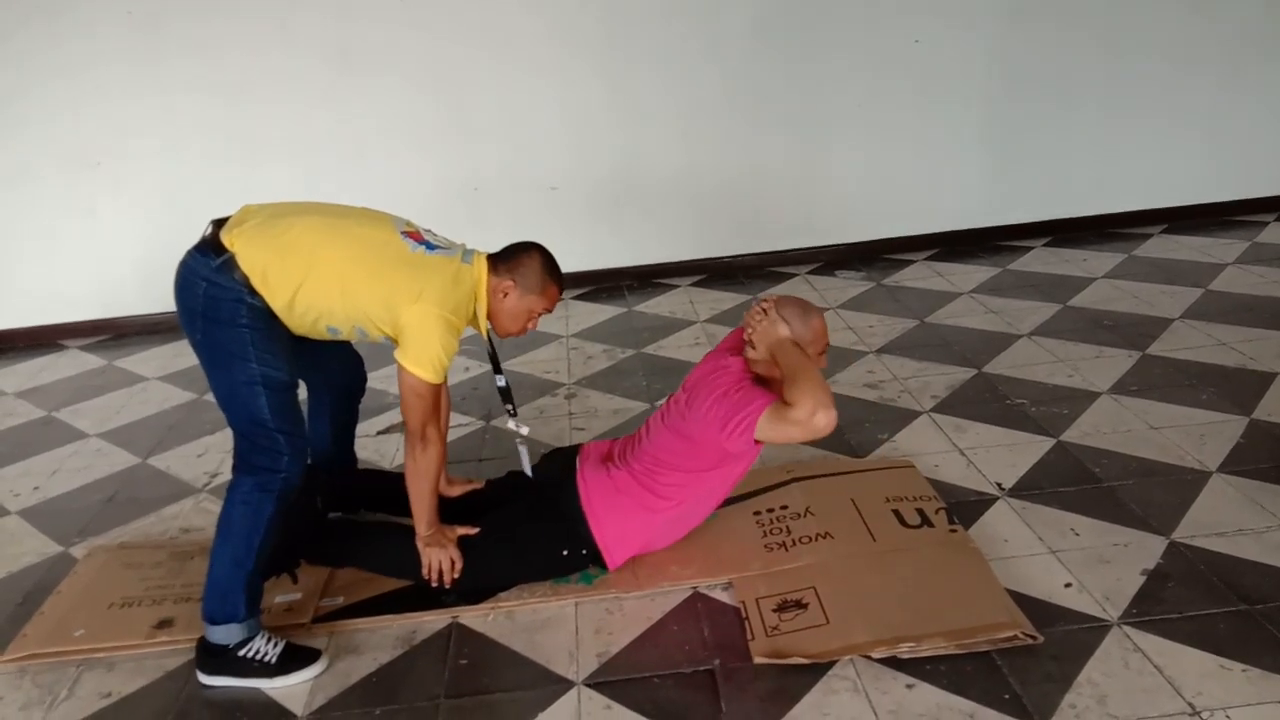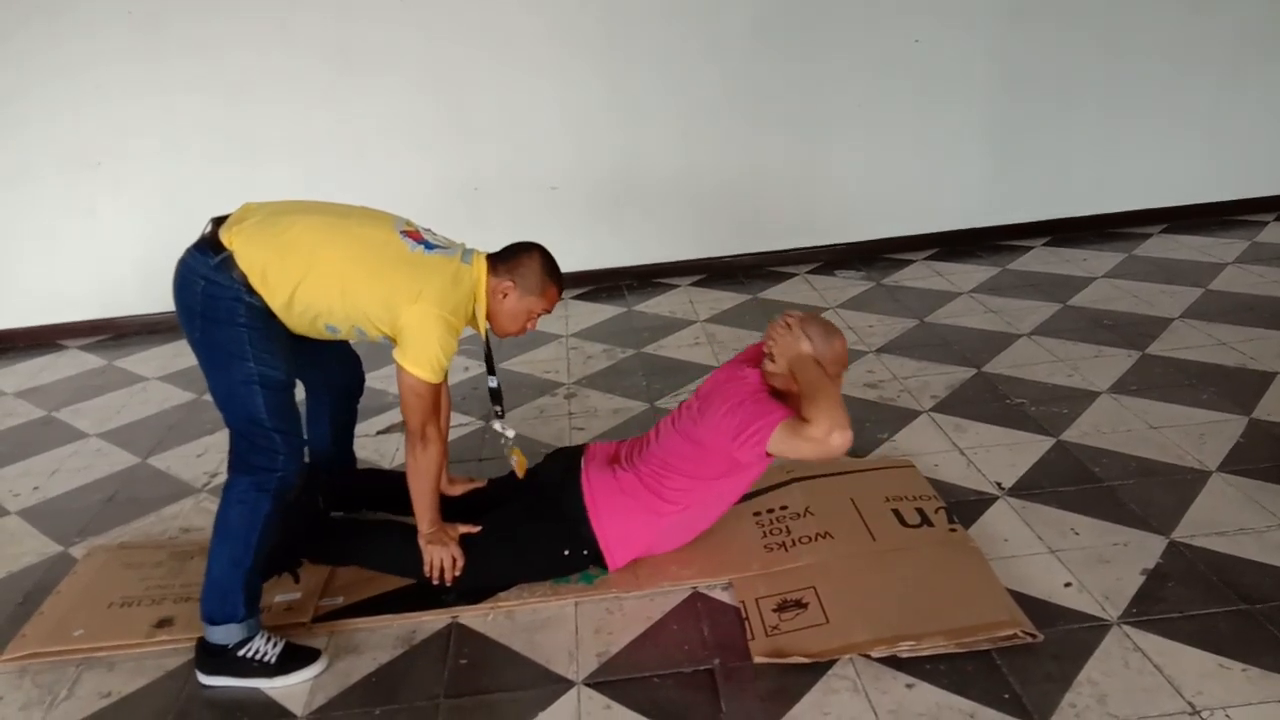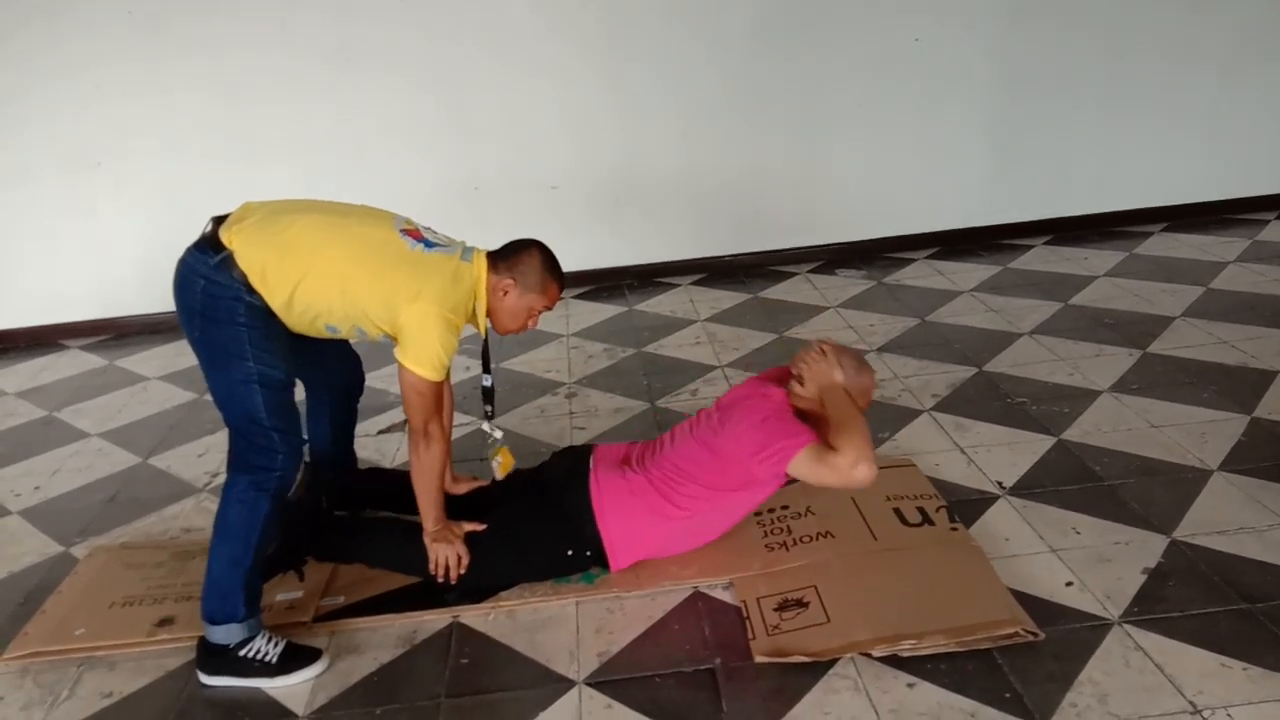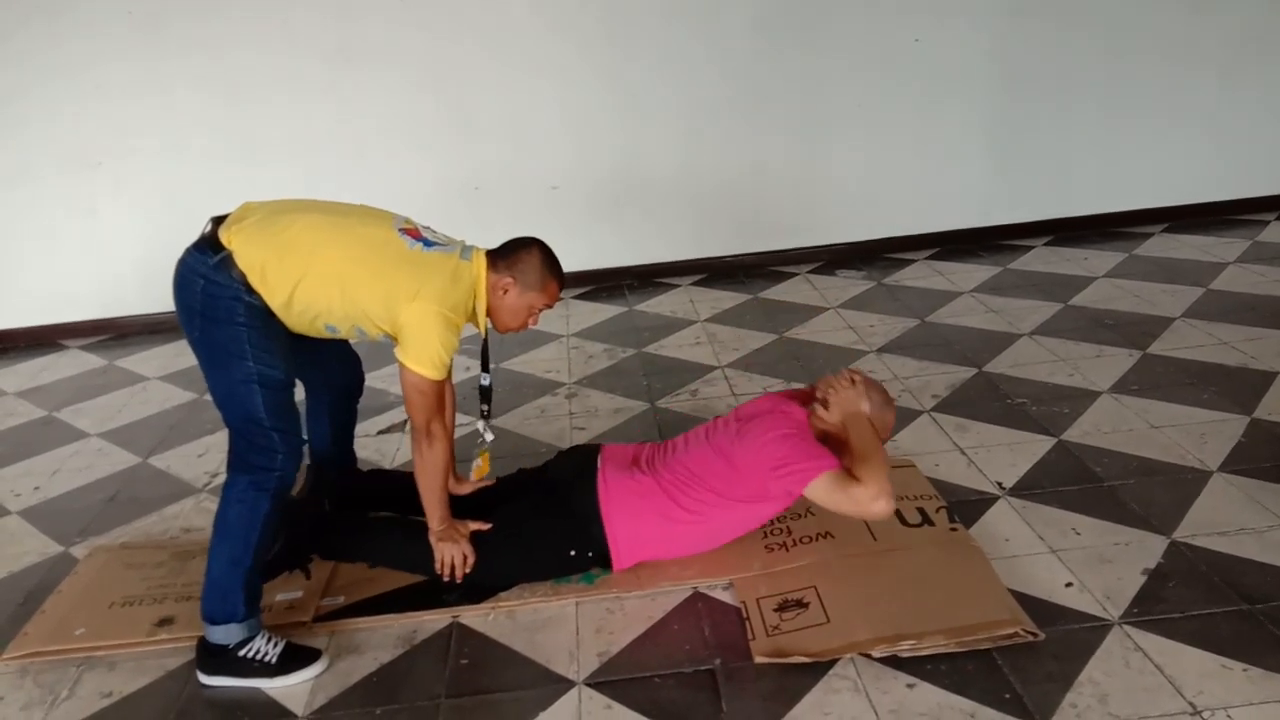
dt=0.1s
person 1, frame 1
left shoulder: (733, 355)
right shoulder: (739, 402)
left elbow: (759, 334)
right elbow: (818, 418)
right wrist: (781, 342)
left hip: (575, 474)
right hip: (578, 530)
left knee: (450, 508)
left ankle: (322, 494)
right ankle: (301, 536)
person 1, frame 2
left shoulder: (750, 366)
right shoulder: (752, 413)
left elbow: (778, 350)
right elbow: (834, 437)
right wrist: (804, 358)
left hip: (581, 474)
right hip: (583, 530)
left knee: (455, 508)
left ankle: (324, 494)
right ankle: (303, 536)
person 1, frame 3
left shoulder: (768, 388)
right shoulder: (775, 429)
left elbow: (797, 375)
right elbow: (857, 468)
right wrist: (832, 393)
left hip: (586, 474)
right hip: (585, 528)
left knee: (456, 506)
left ankle: (327, 495)
right ankle: (307, 532)
person 1, frame 4
left shoulder: (789, 404)
right shoulder: (793, 445)
left elbow: (818, 397)
right elbow: (876, 499)
left wrist: (840, 408)
right wrist: (856, 418)
left hip: (596, 474)
right hip: (594, 531)
left knee: (462, 506)
left ankle: (331, 496)
right ankle: (313, 532)
person 2, frame 1
left shoulder: (458, 271)
right shoulder: (438, 309)
left elbow: (435, 389)
right elbow: (421, 433)
left wrist: (441, 481)
right wrist: (427, 532)
left hip: (253, 259)
right hip: (225, 289)
left knee: (341, 378)
right knee: (275, 459)
right ankle: (228, 639)
person 2, frame 2
left shoulder: (457, 271)
right shoulder: (437, 309)
left elbow: (435, 388)
right elbow: (421, 432)
left wrist: (442, 480)
right wrist: (429, 530)
left hip: (250, 258)
right hip: (223, 287)
left knee: (339, 378)
right knee: (271, 458)
right ankle: (227, 639)
person 2, frame 3
left shoulder: (457, 268)
right shoulder: (436, 307)
left elbow: (437, 386)
right elbow: (425, 430)
left wrist: (445, 479)
right wrist: (435, 528)
left hip: (252, 256)
right hip: (224, 286)
left knee: (339, 378)
right knee: (270, 457)
right ankle: (228, 638)
person 2, frame 4
left shoulder: (456, 268)
right shoulder: (436, 305)
left elbow: (439, 384)
right elbow: (427, 428)
left wrist: (449, 478)
right wrist: (440, 527)
left hip: (250, 258)
right hip: (223, 286)
left knee: (338, 378)
right knee: (270, 457)
right ankle: (227, 639)
